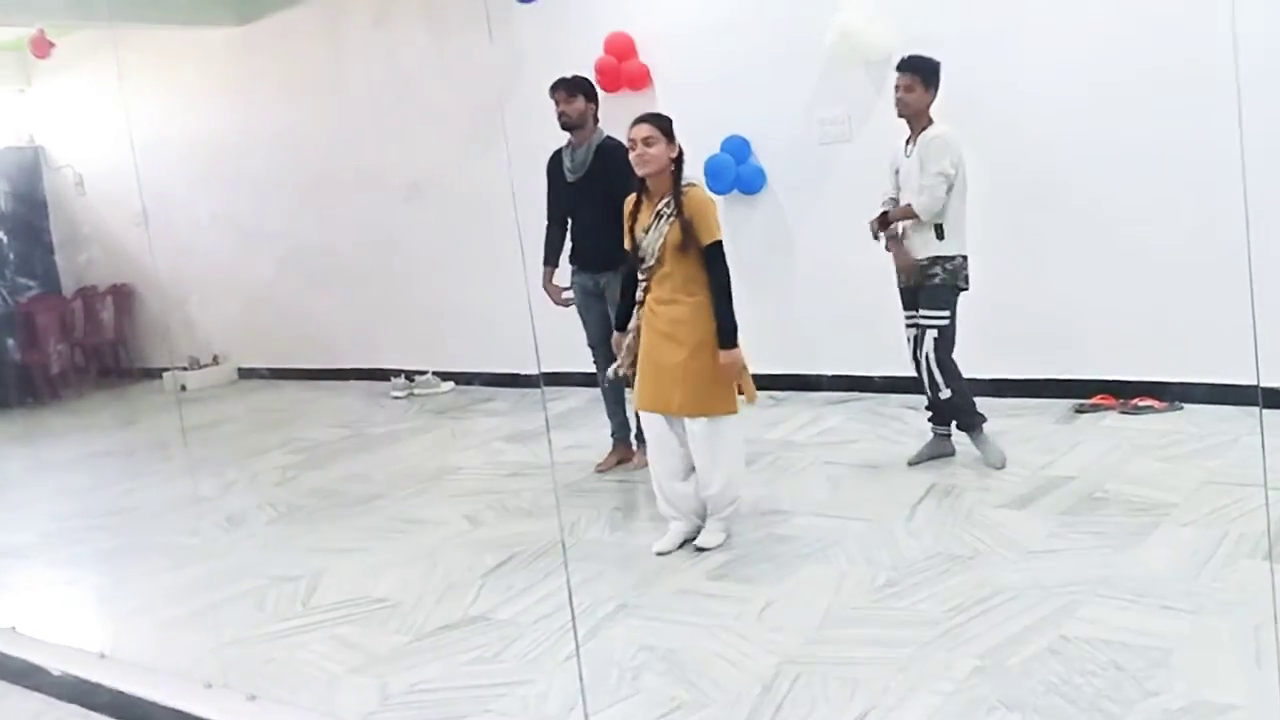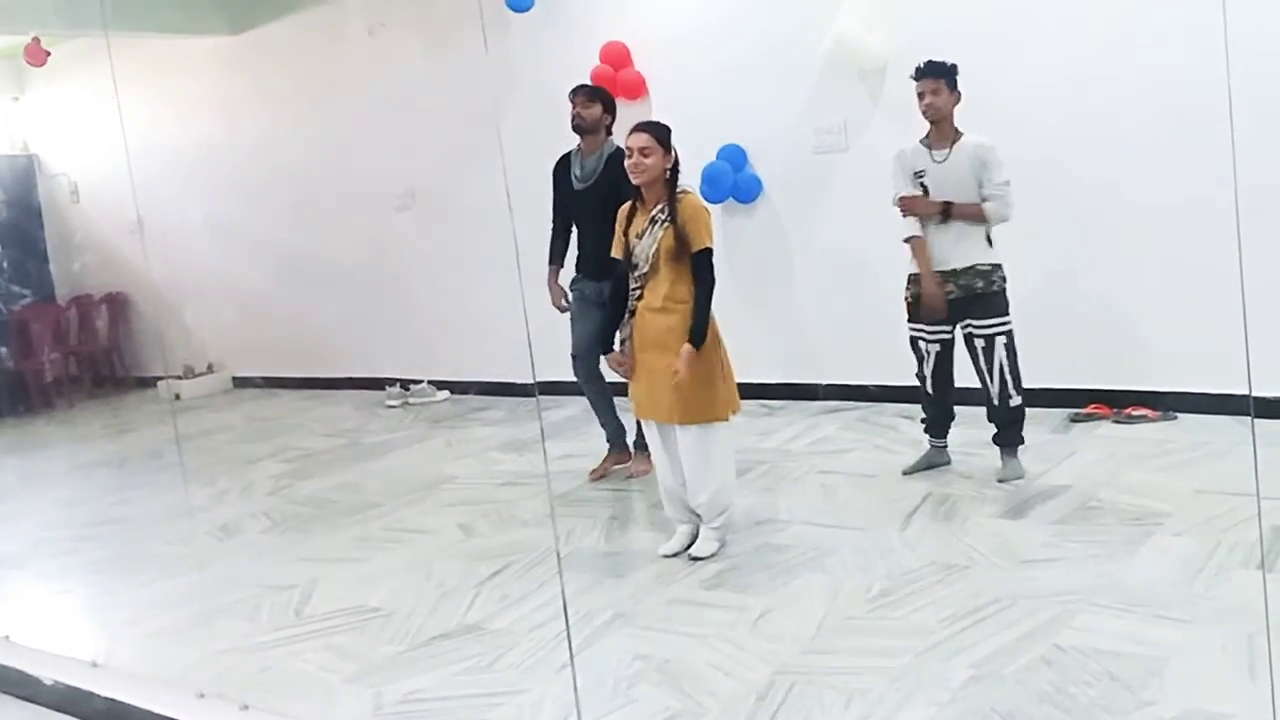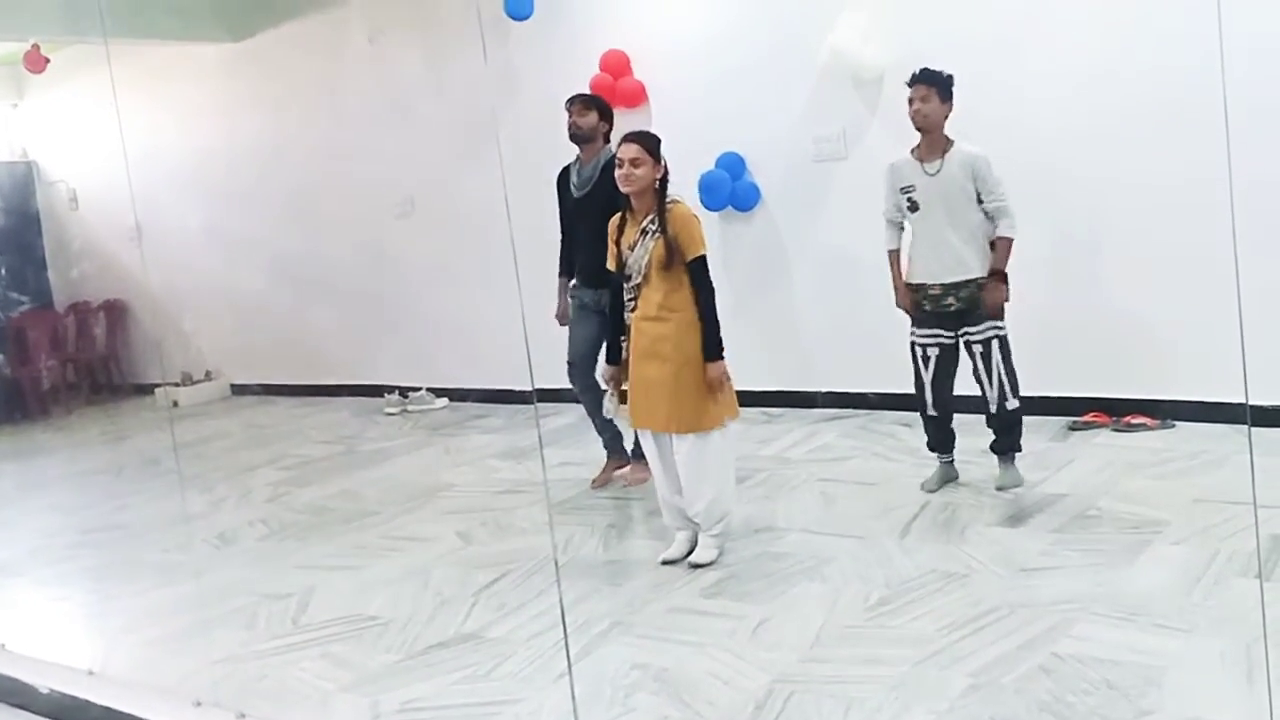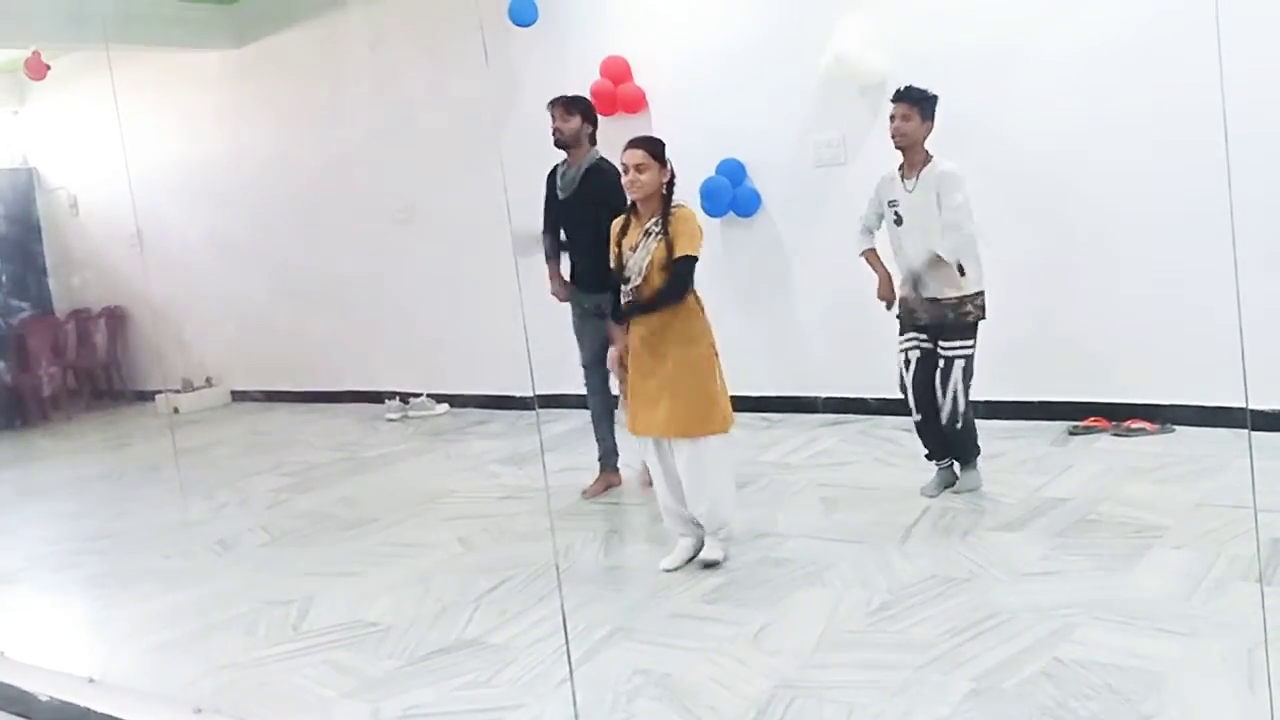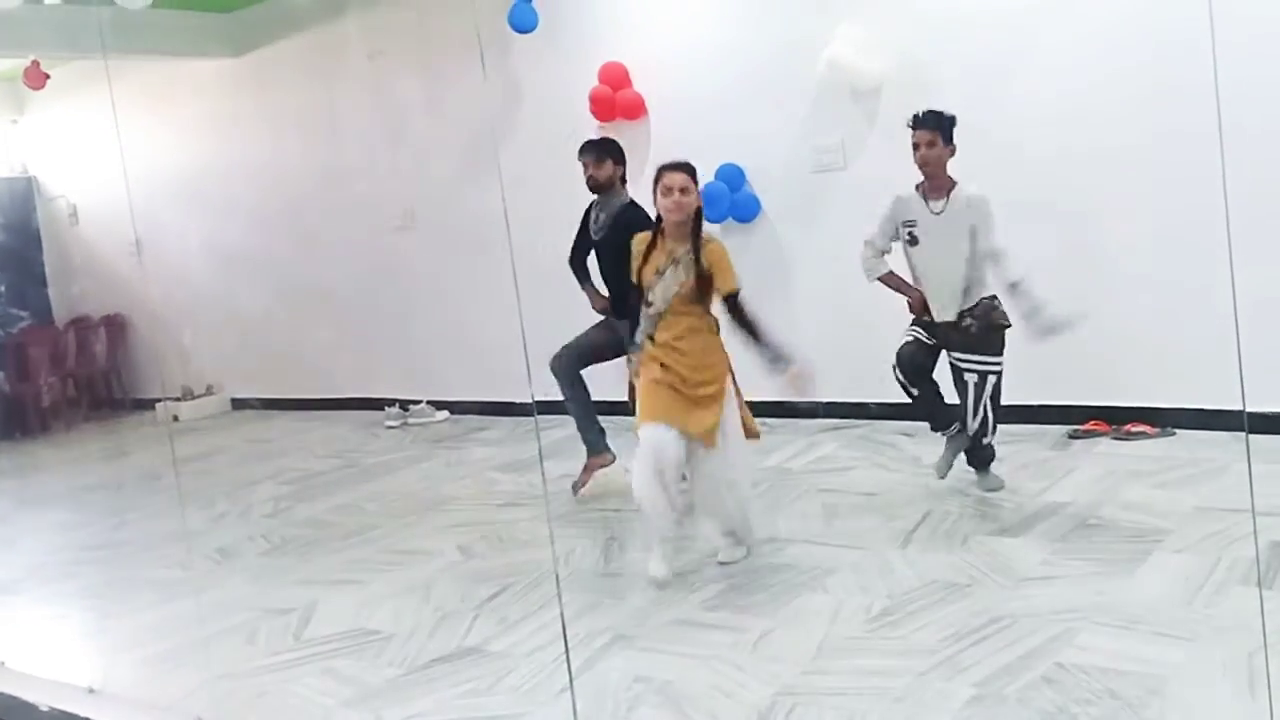
dt=0.5s
person 1, frame 1
left shoulder: (694, 201)
right shoulder: (634, 205)
left elbow: (718, 273)
left wrist: (728, 339)
right wrist: (622, 325)
left hip: (697, 328)
right hip: (655, 330)
left knee: (707, 426)
right knee: (660, 430)
left ankle: (718, 515)
right ankle: (683, 517)
person 1, frame 2
left shoulder: (688, 208)
right shoulder: (627, 214)
left elbow: (705, 280)
right elbow: (622, 282)
left wrist: (695, 341)
right wrist: (609, 342)
left hip: (685, 334)
right hip: (645, 338)
left knee: (698, 433)
right knee: (661, 437)
left ankle: (712, 523)
right ankle: (684, 520)
person 1, frame 3
left shoulder: (678, 216)
right shoulder: (618, 225)
left elbow: (704, 288)
right elbow: (617, 295)
left wrist: (714, 353)
right wrist: (613, 357)
left hip: (684, 343)
right hip: (643, 347)
left knee: (697, 440)
right knee: (658, 443)
left ankle: (711, 531)
right ankle: (683, 528)
person 1, frame 4
left shoulder: (680, 220)
right shoulder: (620, 228)
left elbow: (677, 287)
left wrist: (621, 318)
right wrist: (619, 338)
left hip: (683, 347)
right hip: (643, 351)
left knee: (696, 444)
right knee: (658, 447)
left ankle: (715, 534)
right ankle: (686, 535)
person 1, frame 5
left shoulder: (709, 251)
right shoulder: (642, 245)
left elbow: (738, 313)
left wrist: (776, 359)
right wrist: (639, 355)
left hip: (706, 370)
right hip: (659, 368)
left knee: (718, 464)
right knee: (655, 454)
left ankle: (736, 534)
right ankle: (663, 541)
person 2, frame 1
left shoulder: (940, 140)
right shoulder: (901, 152)
left elbow: (930, 202)
right elbow: (892, 205)
left wrist: (885, 220)
right wrist: (898, 246)
left hip: (941, 264)
right hip: (911, 266)
left knee: (934, 355)
right knee: (922, 357)
left ankle: (976, 431)
right ankle: (941, 434)
person 2, frame 2
left shoulder: (980, 149)
right shoulder: (906, 158)
left elbow: (1000, 208)
right elbow: (911, 221)
left wrist: (941, 208)
right wrist: (927, 277)
left hip: (981, 275)
right hip: (931, 278)
left knee: (997, 365)
right knee: (932, 369)
left ankle: (1010, 451)
right ankle: (937, 446)
person 2, frame 3
left shoulder: (973, 162)
right shoulder: (898, 170)
left elbow: (1002, 220)
right elbow: (893, 227)
left wrist: (999, 276)
right wrist: (897, 279)
left hip: (976, 289)
right hip: (926, 293)
left knee: (997, 381)
right knee: (931, 386)
left ankle: (1007, 459)
right ankle: (944, 460)
person 2, frame 4
left shoulder: (945, 176)
right shoulder: (887, 184)
left elbow: (956, 237)
right elbow: (865, 231)
left wrist: (919, 276)
right wrist: (883, 276)
left hip: (957, 300)
right hip: (914, 302)
left knee: (951, 391)
right knee: (916, 391)
left ankle: (969, 462)
right ankle: (943, 466)
person 2, frame 5
left shoulder: (973, 204)
right shoulder: (901, 205)
left elbow: (997, 260)
right elbow: (871, 256)
left wrist: (1031, 310)
right wrist: (911, 291)
left hip: (978, 315)
right hip: (929, 315)
left knee: (979, 400)
right knee: (908, 365)
left ankle: (981, 464)
right ankle: (951, 430)
person 3, frame 1
left shoulder: (613, 153)
right shoulder: (557, 162)
right elbow: (556, 221)
right wrist: (548, 276)
left hip: (619, 271)
right hip: (583, 275)
right knee: (603, 358)
left ankle: (646, 439)
right ankle: (621, 442)
person 3, frame 2
left shoulder: (622, 164)
right shoulder: (564, 167)
right elbow: (561, 225)
right wrist: (553, 278)
right hip: (586, 283)
right knee: (583, 363)
left ankle: (643, 448)
right ankle: (617, 445)
person 3, frame 3
left shoulder: (619, 171)
right shoulder: (566, 177)
right wrist: (562, 289)
right hip: (585, 291)
right knee: (579, 370)
left ankle: (642, 456)
right ankle: (616, 451)
person 3, frame 4
left shoulder: (603, 174)
right shoulder: (556, 177)
left elbow: (611, 236)
right elbow: (551, 228)
left wrist: (556, 250)
right wrist: (554, 273)
left hip: (616, 291)
right hip: (583, 293)
right knee: (595, 379)
right ankle: (608, 468)
person 3, frame 5
left shoulder: (633, 218)
right shoulder: (594, 213)
right elbow: (576, 259)
right wrist: (593, 295)
right hip: (619, 318)
right knee: (563, 363)
right ankle: (597, 450)
